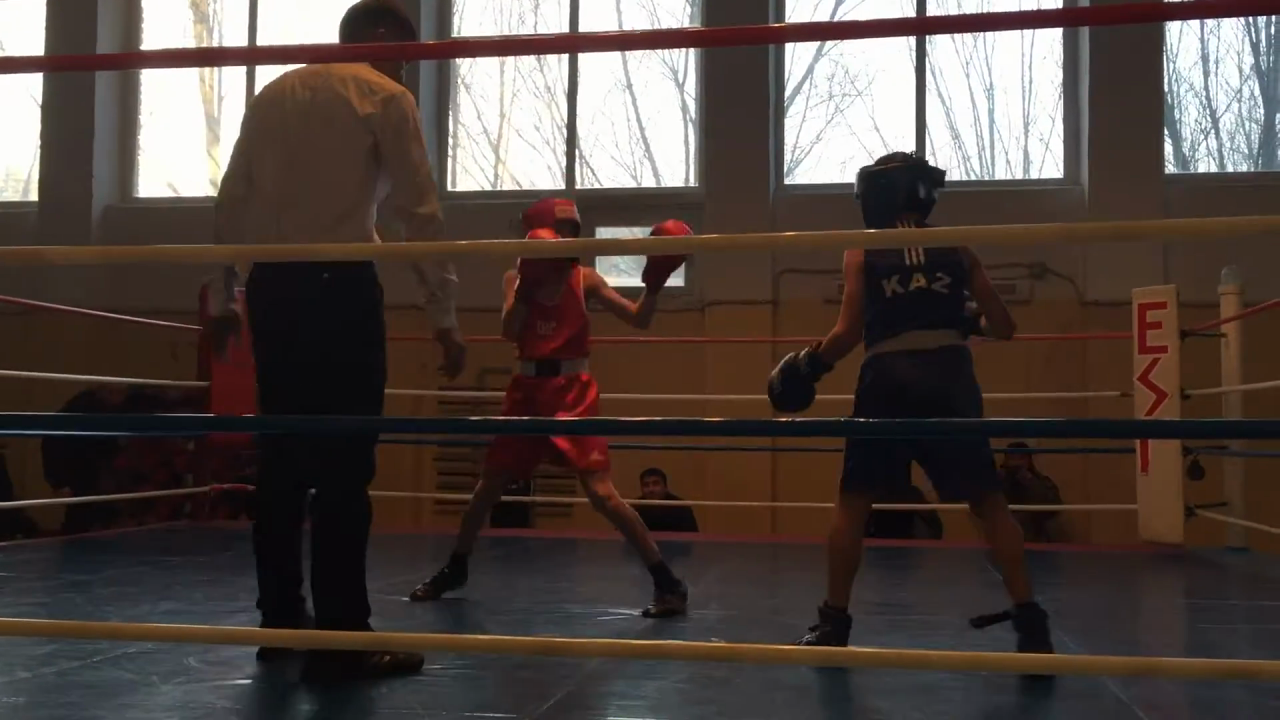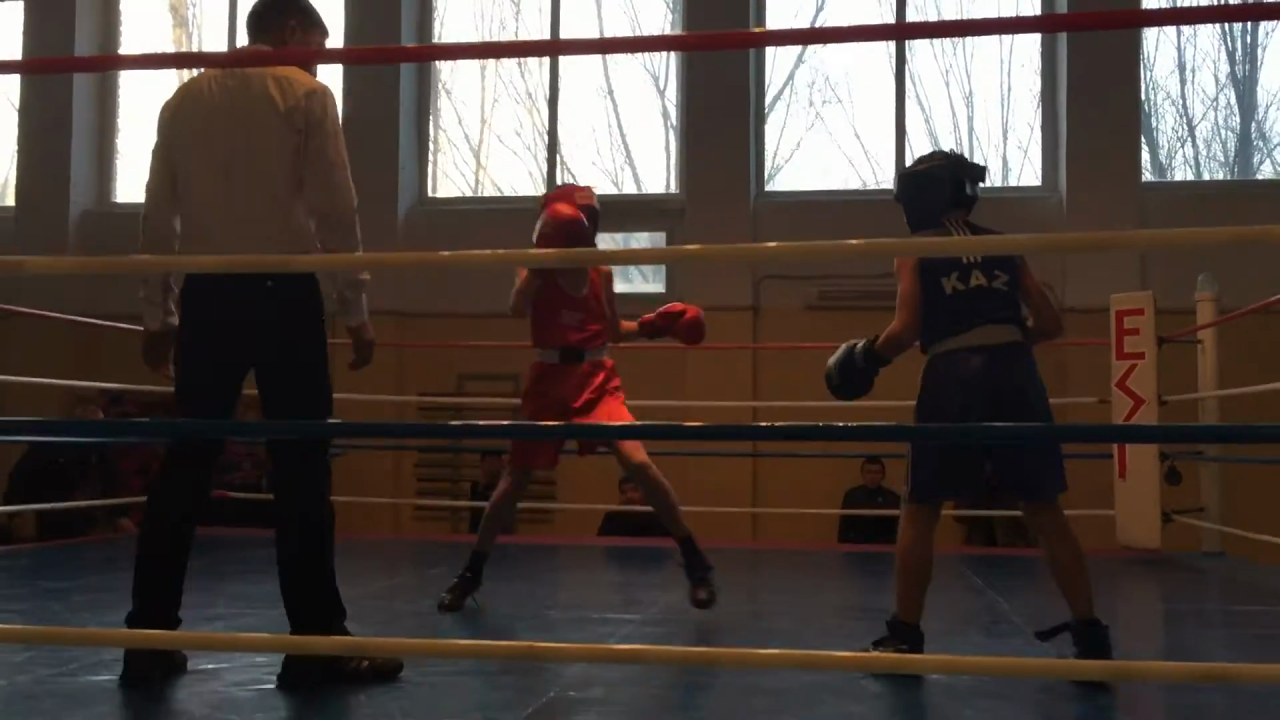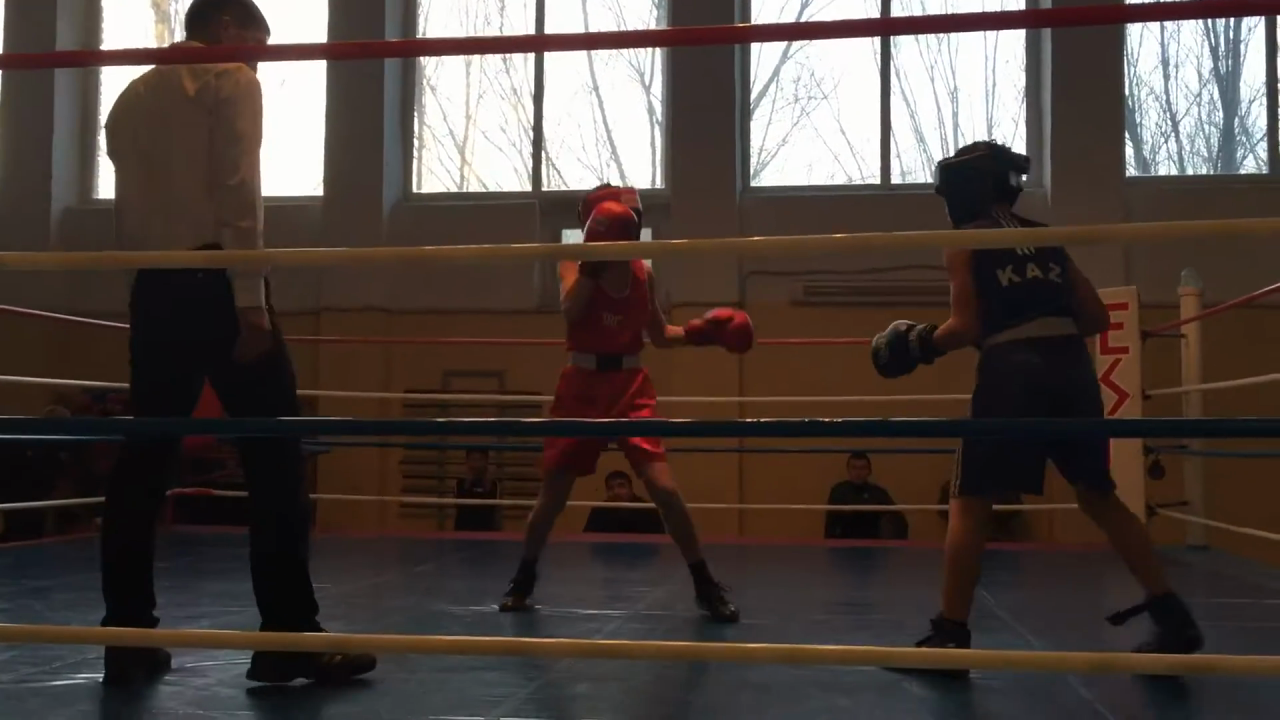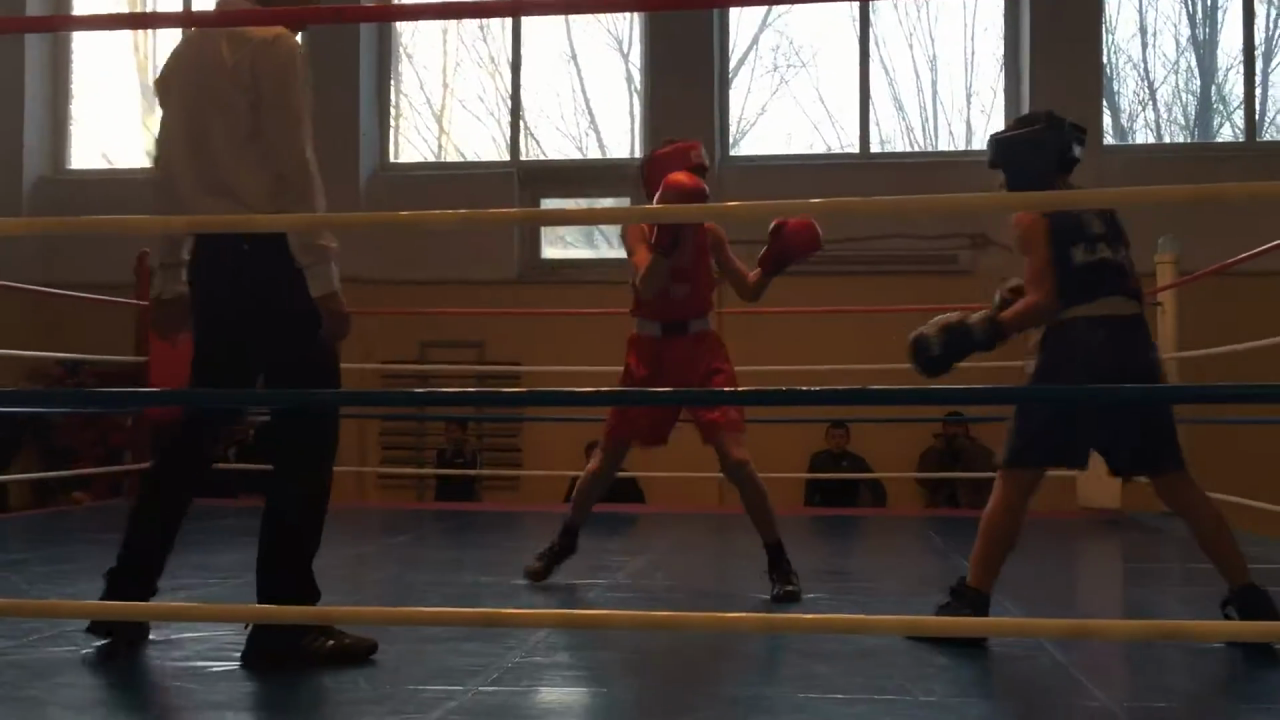
dt=0.5s
person 1, frame 1
left shoulder: (270, 95)
right shoulder: (384, 97)
left elbow: (230, 204)
right elbow: (418, 213)
left wrist: (222, 298)
right wrist: (444, 316)
left hip: (270, 287)
right hip: (338, 287)
left knee: (282, 455)
right knee: (344, 461)
left ankle: (280, 618)
right ankle: (340, 636)
person 1, frame 2
left shoulder: (186, 99)
right shoulder: (304, 94)
left elbow: (157, 216)
right elbow: (335, 209)
left wrist: (157, 313)
right wrist: (355, 311)
left hip: (207, 294)
right hip: (280, 290)
left knee: (188, 461)
right knee: (301, 467)
left ankle: (150, 637)
right ankle: (317, 641)
person 1, frame 3
left shoulder: (130, 99)
right shoulder: (230, 80)
left elbow: (129, 218)
right elbow: (238, 192)
right wrist: (250, 296)
left hip: (154, 289)
right hip: (214, 283)
left knee: (144, 459)
right knee: (274, 455)
left ankle: (127, 637)
right ankle: (288, 636)
person 1, frame 4
left shoulder: (183, 57)
left elbow: (169, 180)
right elbow: (294, 172)
left wrist: (170, 280)
right wrist: (324, 278)
left hip: (213, 261)
right hip: (270, 260)
left knee: (200, 431)
right knee: (307, 432)
left ankle: (128, 595)
right ankle: (286, 621)
person 2, frame 1
left shoulder: (862, 253)
right shoulder: (957, 249)
left elbow: (849, 331)
right elbow: (1004, 328)
left wrist: (808, 364)
right wrist: (973, 318)
left hip: (887, 379)
right hip: (949, 376)
left knee: (853, 503)
right knee: (988, 502)
left ankle: (832, 624)
right ankle: (1029, 620)
person 2, frame 2
left shoulder: (915, 250)
right shoulder: (1005, 246)
left elbow: (905, 329)
right elbow: (1049, 324)
left wrist: (868, 357)
left hip: (954, 378)
right hip: (1016, 375)
left knee: (921, 510)
right knee: (1044, 510)
left ankle: (903, 637)
right ankle: (1090, 633)
person 2, frame 3
left shoulder: (963, 243)
right shoulder: (1048, 239)
left elbow: (965, 326)
right elbow: (1097, 318)
left wrist: (918, 343)
left hip: (1011, 374)
right hip: (1071, 369)
left knee: (969, 504)
right knee: (1100, 498)
left ankle: (949, 636)
right ankle: (1171, 614)
person 2, frame 4
left shoulder: (1031, 215)
right shoulder: (1103, 212)
left elbow: (1045, 304)
left wrist: (977, 330)
left hip: (1074, 352)
right hip: (1133, 349)
left knee: (1015, 479)
right knee: (1175, 484)
left ankle: (969, 603)
person 3, frame 1
left shoulder: (585, 279)
right shoulder: (517, 278)
left elbow: (639, 319)
right elbow: (510, 331)
left wrist: (655, 280)
right wrist: (529, 282)
left hip: (573, 393)
right hip: (527, 390)
left knee: (602, 494)
right knee: (490, 486)
left ankle: (666, 582)
right ankle: (455, 569)
person 3, frame 2
left shoulder: (600, 273)
right shoulder: (535, 266)
left elbow: (614, 330)
right elbow: (517, 308)
left wrist: (655, 325)
right wrist: (542, 263)
left hip: (597, 379)
right hip: (548, 381)
left knee: (637, 463)
right knee: (514, 484)
left ankle: (693, 558)
right ankle: (471, 573)
person 3, frame 3
left shoulder: (642, 274)
right shoulder: (574, 263)
left elbow: (661, 335)
right elbow: (569, 311)
left wrist: (703, 330)
right wrist: (594, 261)
left hip: (631, 387)
right hip: (581, 388)
left knee: (663, 487)
right knee: (553, 495)
left ankle: (704, 583)
right ankle: (524, 578)
person 3, frame 4
left shoulder: (709, 232)
right shoulder: (638, 228)
left elbow: (749, 287)
right elbow: (649, 288)
left wrist: (776, 257)
right wrist: (670, 231)
left hip: (702, 351)
right hip: (649, 354)
left knee: (735, 459)
right knee: (606, 461)
left ankle: (779, 561)
right ankle: (564, 540)
